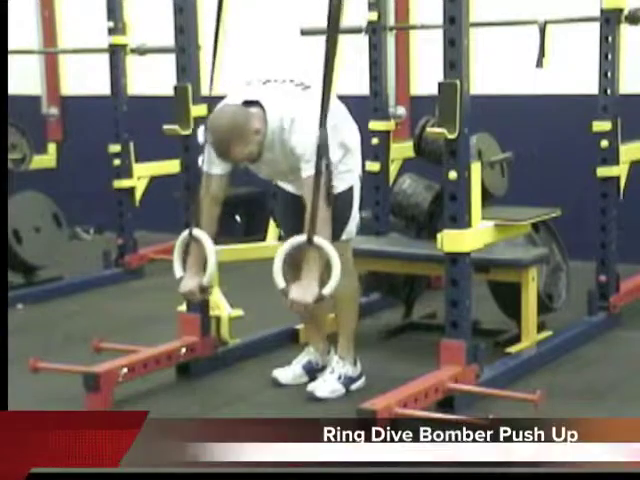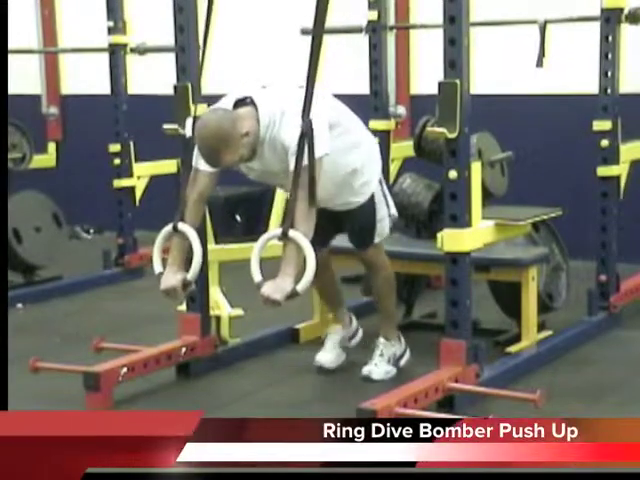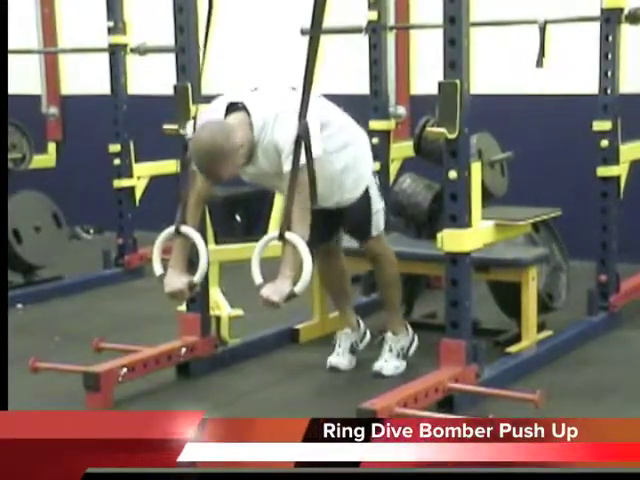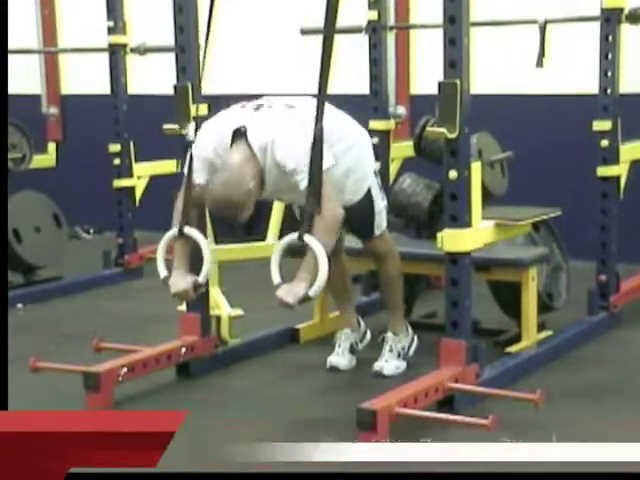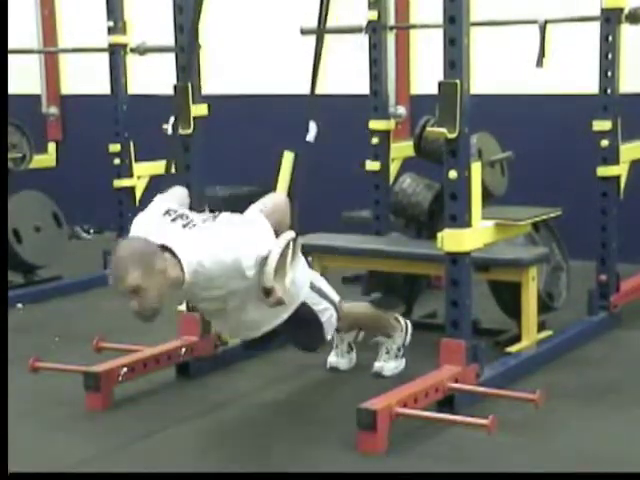
dt=1s
person 1, frame 1
left shoulder: (300, 124)
right shoulder: (222, 128)
left elbow: (317, 205)
right elbow: (210, 199)
left wrist: (309, 281)
right wrist: (194, 269)
left hip: (336, 166)
right hip: (290, 176)
left knee: (336, 255)
right knee: (295, 256)
left ankle: (346, 362)
right ankle: (318, 352)
person 1, frame 2
left shoulder: (295, 122)
right shoulder: (216, 127)
left elbow: (305, 200)
right elbow: (195, 196)
left wrist: (286, 277)
right wrist: (174, 267)
left hip: (354, 173)
right hip: (312, 185)
left knee: (371, 255)
right knee: (314, 255)
left ankle: (392, 342)
right ankle: (343, 326)
person 1, frame 3
left shoulder: (287, 125)
right shoulder: (208, 129)
left elbow: (300, 202)
right elbow: (194, 198)
left wrist: (285, 279)
right wrist: (176, 268)
left hip: (346, 165)
right hip: (308, 180)
left knee: (372, 246)
right knee: (324, 250)
left ankle: (399, 334)
right ankle: (352, 329)
person 1, frame 4
left shoulder: (291, 148)
right shoulder: (209, 143)
left elbow: (329, 213)
right elbow: (187, 201)
left wrist: (302, 282)
right wrist: (180, 269)
left hip: (348, 155)
left knee: (377, 245)
right knee: (327, 248)
left ankle: (400, 333)
right ankle: (352, 328)
person 1, frame 5
left shoulder: (221, 256)
right shoulder: (143, 233)
left elbow: (279, 203)
right elbow: (178, 192)
left hip: (272, 288)
left knee: (334, 319)
left ankle: (394, 330)
right ankle: (344, 335)
